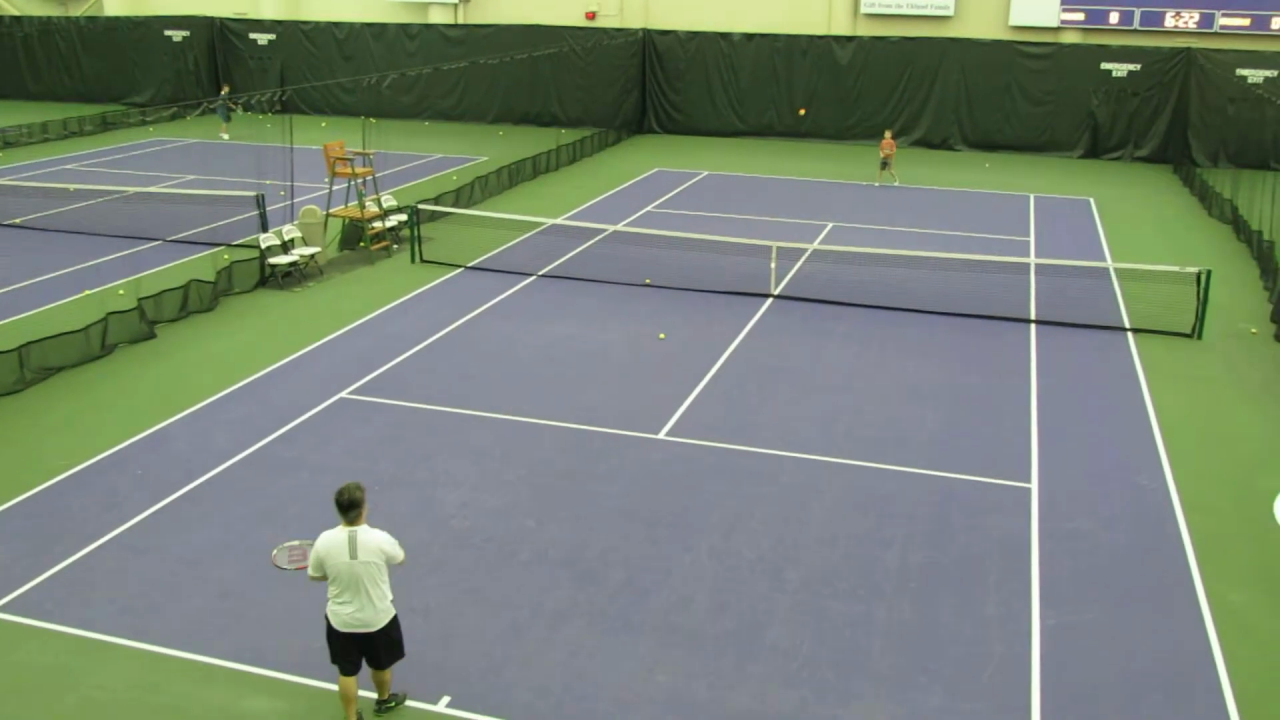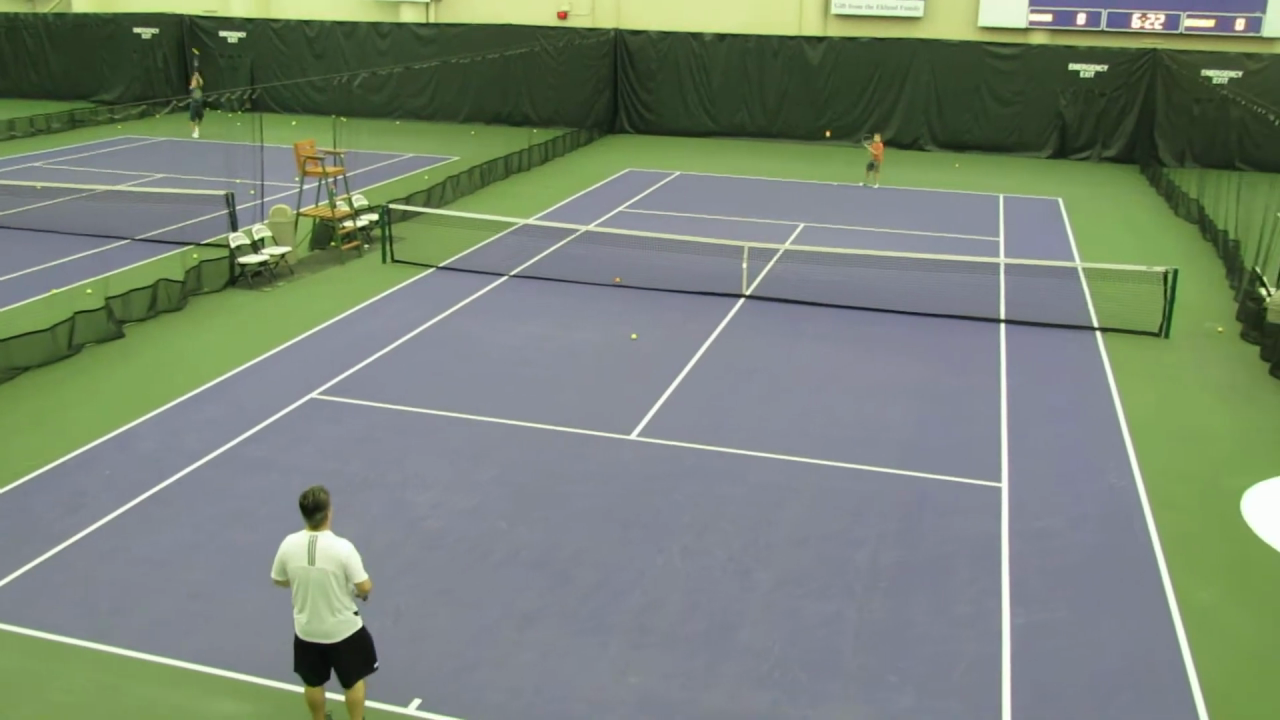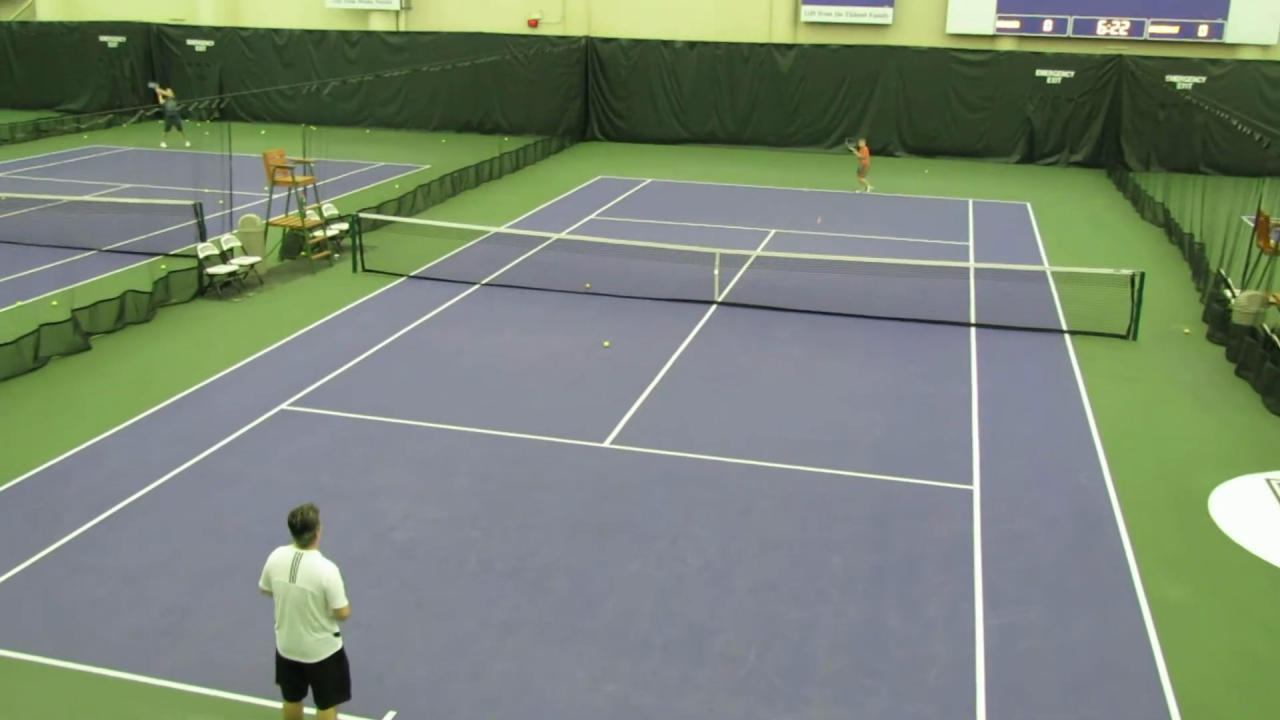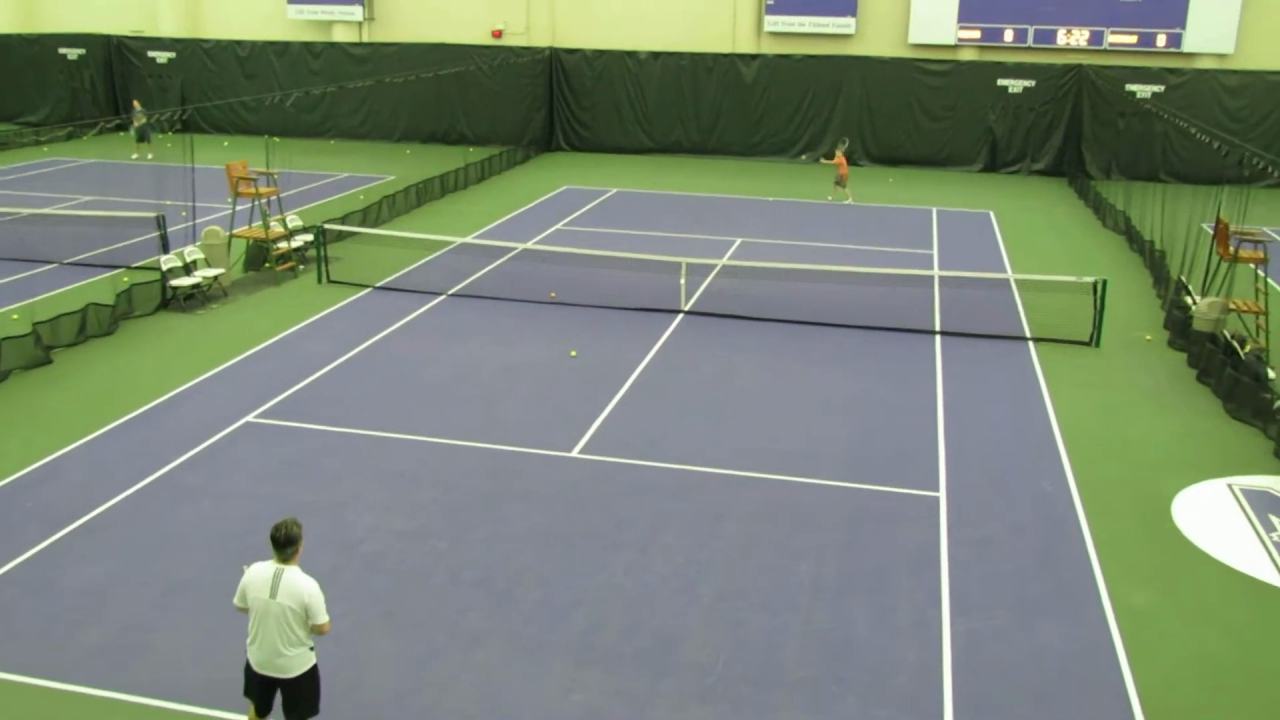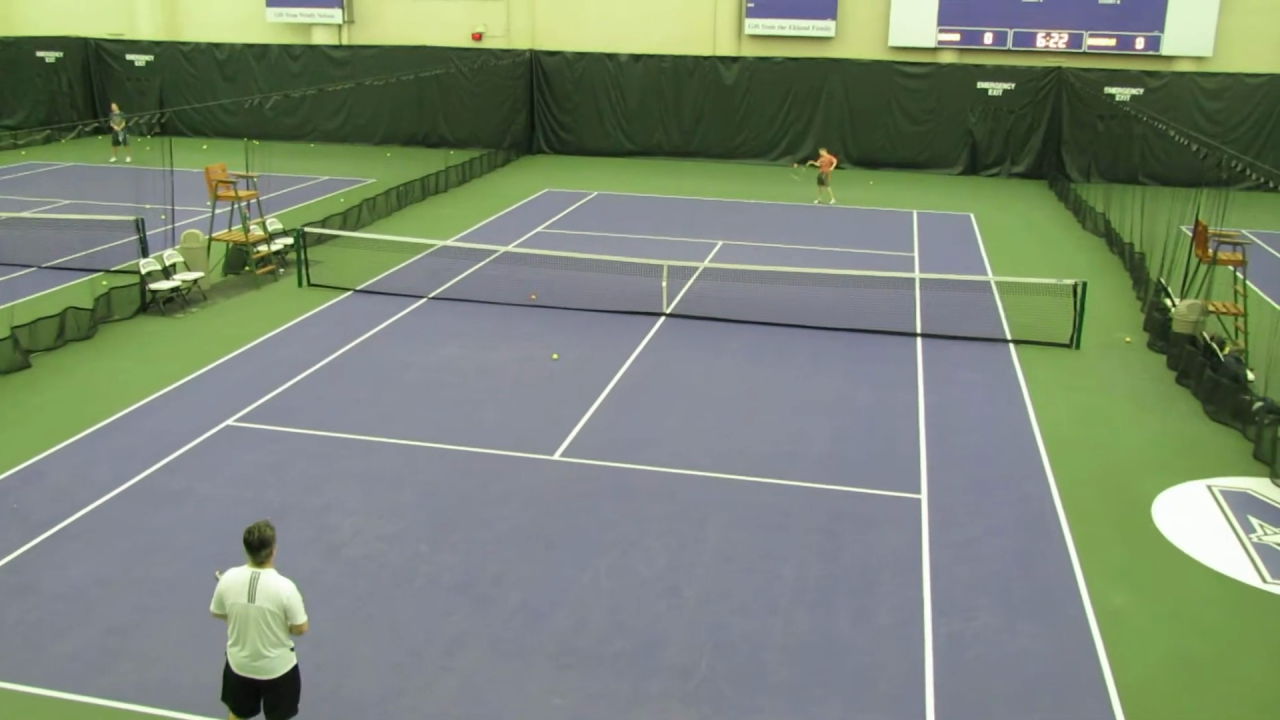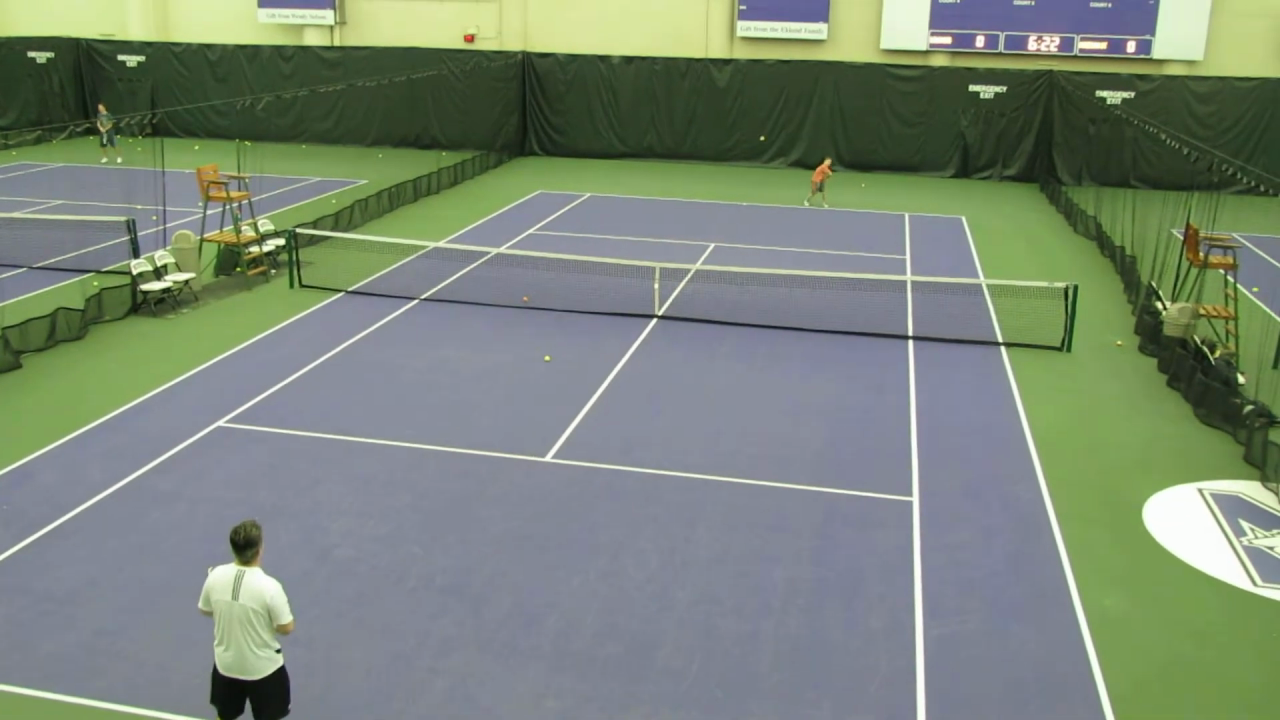
dt=0.4s
person 1, frame 1
left shoulder: (324, 541)
right shoulder: (380, 540)
left elbow: (315, 576)
right elbow: (399, 559)
left hip: (341, 620)
right hip: (378, 618)
left knee: (347, 672)
right knee: (381, 665)
right ankle: (384, 700)
person 1, frame 2
left shoulder: (289, 544)
right shoulder: (342, 548)
left elbow: (279, 580)
right elbow: (365, 588)
right wrist: (359, 593)
left hip: (307, 630)
right hip: (344, 629)
left knee: (313, 682)
right knee: (354, 680)
person 1, frame 3
left shoulder: (276, 557)
right shoulder: (326, 569)
left elbow: (266, 589)
right elbow: (342, 613)
left hip: (287, 646)
right hip: (322, 651)
left knee: (292, 699)
person 1, frame 4
left shoulder: (253, 572)
right shoulder: (307, 585)
left elbow: (241, 606)
right elbow: (322, 628)
left hip: (258, 660)
right hip: (295, 666)
person 1, frame 5
left shoulder: (228, 579)
right shoulder: (284, 587)
left elbow: (217, 613)
right elbow: (301, 628)
left hip: (239, 663)
right hip: (277, 667)
person 1, frame 6
left shoulder: (216, 576)
right shoulder: (269, 586)
left elbow: (205, 610)
right elbow: (286, 628)
left hip: (226, 664)
right hip: (263, 668)
